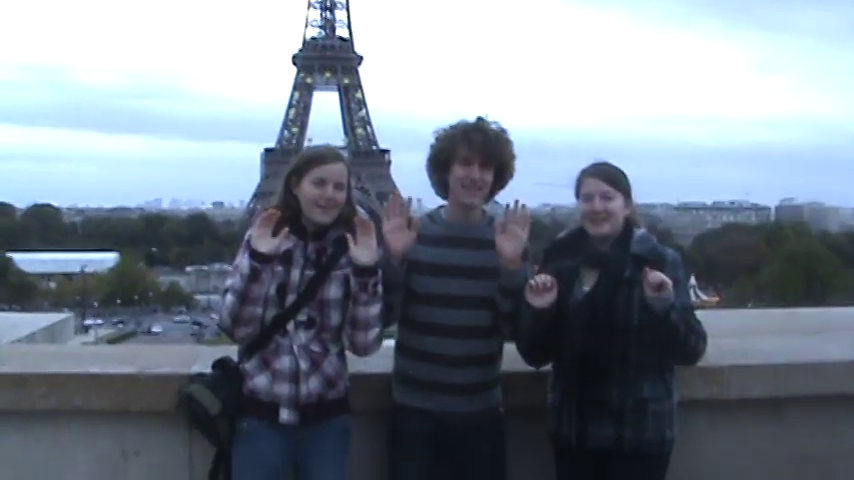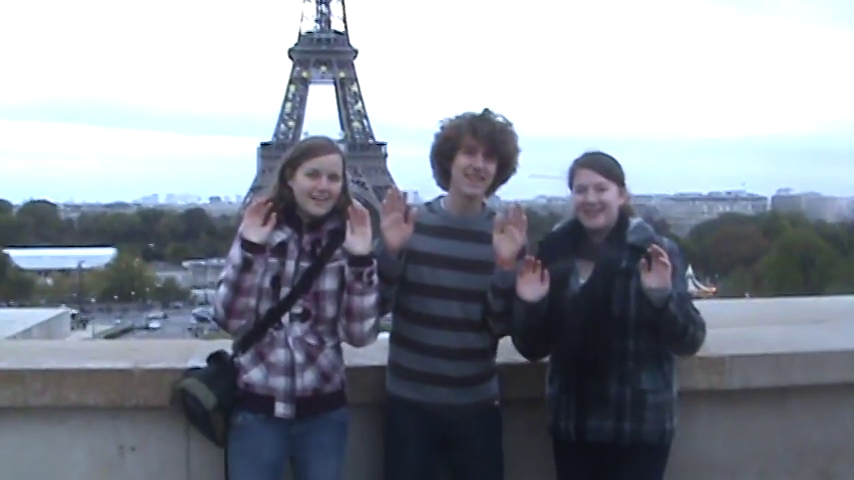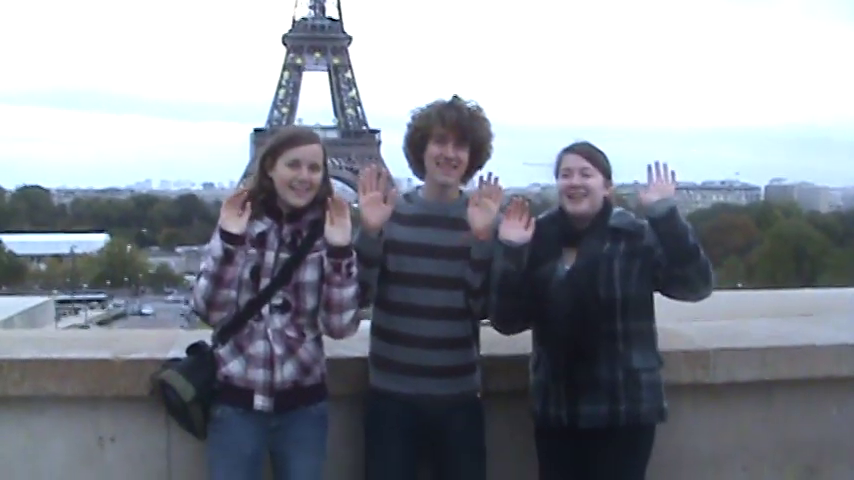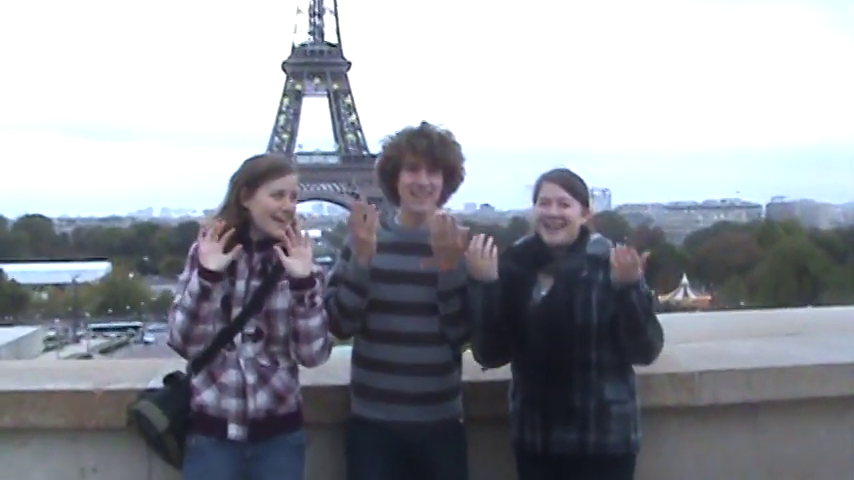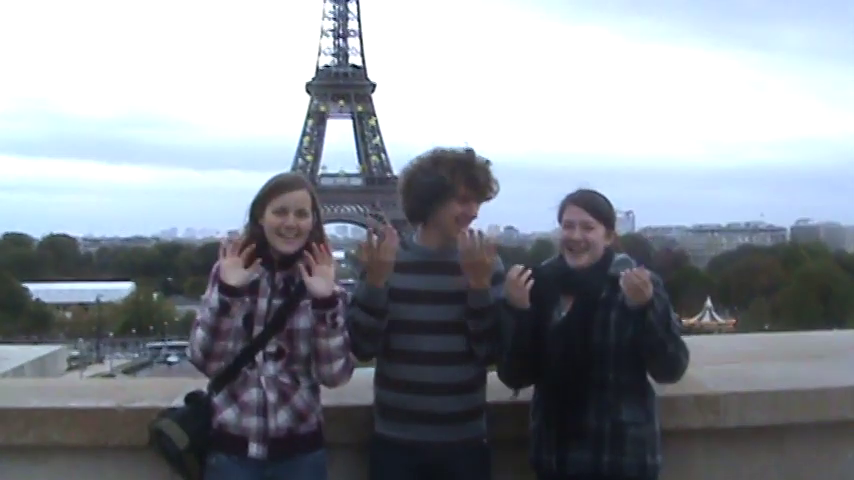
dt=1s
person 1, frame 1
left shoulder: (507, 239)
right shoulder: (412, 233)
left elbow: (511, 328)
right elbow: (384, 315)
left wrist: (512, 264)
right wrist: (394, 258)
left hip: (481, 410)
right hip: (415, 407)
person 1, frame 2
left shoulder: (504, 234)
right shoulder: (411, 223)
left elbow: (501, 325)
left wrist: (506, 263)
right wrist: (391, 250)
left hip: (477, 403)
right hip: (410, 400)
person 1, frame 3
left shoulder: (484, 220)
right shoulder: (390, 214)
left elbow: (484, 306)
left wrist: (483, 237)
right wrist: (370, 232)
left hip: (459, 395)
right hip: (391, 393)
person 1, frame 4
left shoulder: (461, 245)
right shoulder: (363, 240)
left elbow: (461, 333)
right elbow: (340, 325)
left wrist: (449, 268)
right wrist: (362, 259)
left hip: (440, 421)
right hip: (372, 420)
person 1, frame 5
left shoulder: (485, 263)
right shoulder: (386, 259)
left elbow: (489, 352)
right elbow: (362, 348)
left wrist: (480, 286)
right wrist: (376, 282)
left hip: (465, 441)
right hip: (396, 440)
person 2, frame 1
left shoulder: (350, 250)
right shoulder: (263, 238)
left elbow: (364, 343)
right elbow: (236, 329)
left wrist: (366, 272)
right wrist: (257, 259)
left hip: (327, 420)
right hip: (262, 416)
person 2, frame 2
left shoulder: (345, 240)
right shoulder: (259, 230)
left elbow: (360, 333)
right elbow: (231, 320)
left wrist: (360, 260)
right wrist: (249, 248)
left hip: (323, 412)
right hip: (258, 409)
person 2, frame 3
left shoulder: (326, 231)
right shoulder: (240, 223)
left elbow: (340, 325)
right elbow: (212, 312)
left wrist: (340, 251)
right wrist: (229, 240)
left hip: (303, 404)
right hip: (237, 401)
person 2, frame 4
left shoulder: (297, 259)
right shoulder: (208, 252)
left elbow: (313, 354)
right elbow: (186, 344)
left wrist: (303, 282)
right wrist: (207, 275)
left hip: (279, 433)
right hip: (212, 431)
person 2, frame 5
left shoulder: (322, 280)
right shoulder: (230, 271)
left elbow: (335, 374)
right elbow: (207, 362)
left wrist: (325, 302)
right wrist: (227, 292)
left hip: (300, 450)
right hip: (232, 447)
person 3, frame 1
left shoulder: (660, 261)
right shoulder: (561, 260)
left elbow: (691, 351)
right elbow: (536, 355)
left wrist: (664, 305)
right wrist: (537, 311)
left hip: (641, 434)
right hip: (574, 431)
person 3, frame 2
left shoulder: (654, 251)
right shoulder: (556, 252)
left elbow: (689, 341)
right elbow: (533, 348)
left wrist: (662, 295)
right wrist: (529, 305)
left hip: (639, 426)
right hip: (572, 424)
person 3, frame 3
left shoulder: (637, 238)
right shoulder: (540, 241)
left elbow: (696, 285)
right elbow: (507, 320)
left wrist: (666, 215)
right wrist: (509, 254)
left hip: (624, 409)
right hip: (556, 410)
person 3, frame 4
left shoulder: (610, 266)
right shoulder: (514, 267)
left elbow: (645, 350)
right elbow: (490, 354)
left wrist: (628, 287)
right wrist: (485, 285)
left hip: (603, 437)
right hip: (535, 437)
person 3, frame 5
left shoulder: (636, 286)
right shoulder: (542, 286)
left elbow: (671, 368)
right elbow: (515, 375)
left wrist: (644, 308)
right wrist: (516, 311)
right hip: (555, 456)
